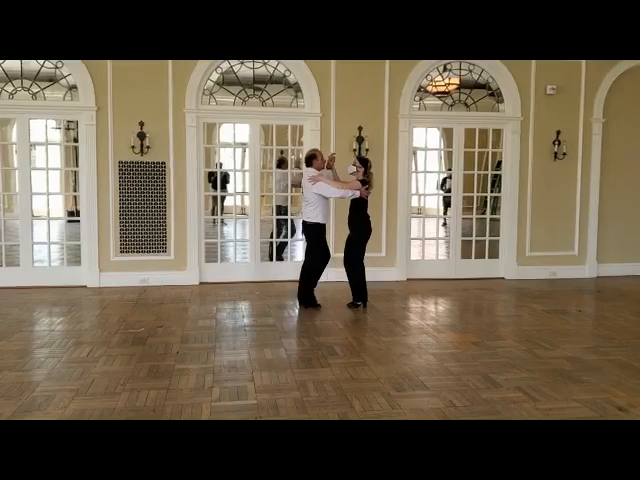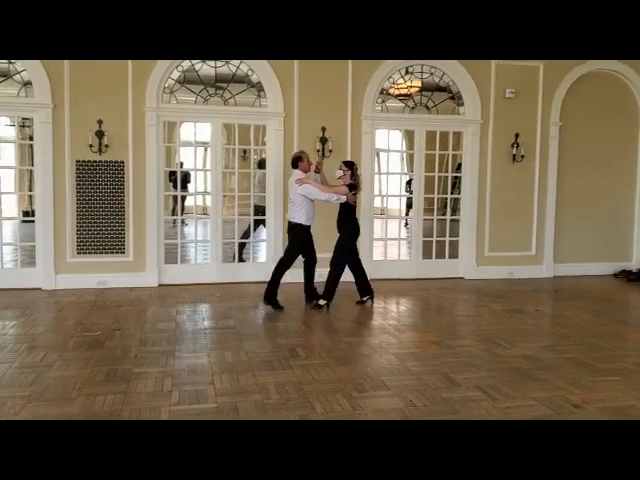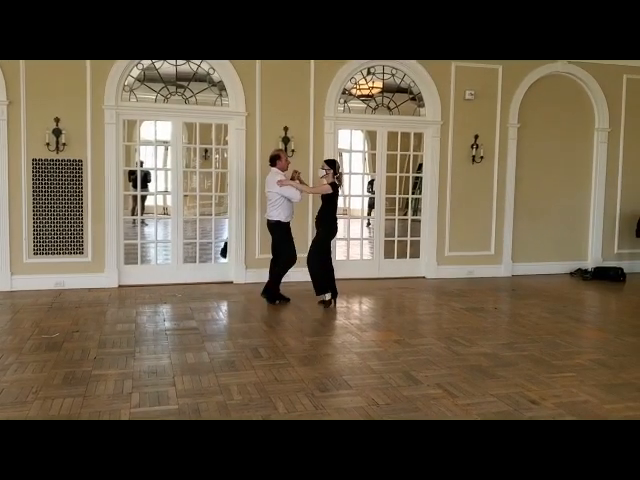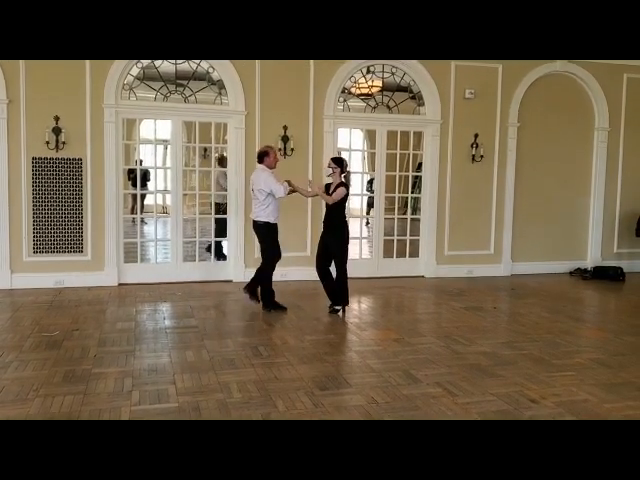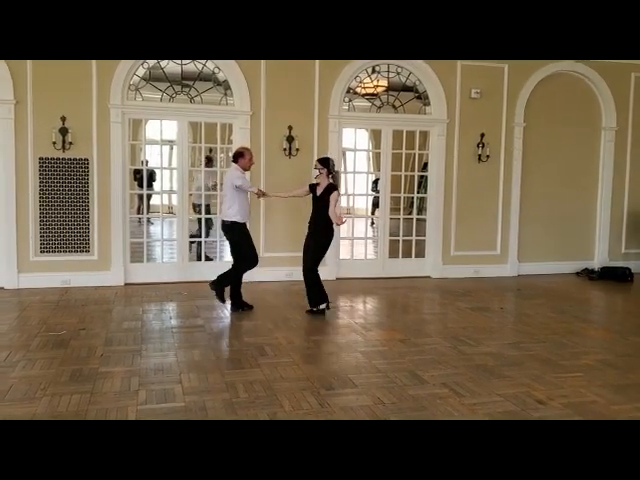
dt=0.7s
person 1, frame 1
left shoulder: (313, 177)
right shoulder: (313, 178)
left elbow: (330, 187)
right elbow: (336, 192)
left wrist: (330, 168)
right wrist: (358, 193)
left hip: (315, 224)
right hip: (313, 225)
left knee: (324, 257)
right knee: (312, 260)
left ankle: (306, 292)
right ankle: (304, 297)
person 1, frame 2
left shoulder: (300, 179)
right shoulder: (299, 180)
left elbow: (316, 190)
right elbow: (321, 195)
left wrist: (318, 173)
right wrist: (344, 198)
left hip: (302, 227)
right hip: (298, 227)
left knee: (311, 259)
right knee: (288, 260)
left ankle: (310, 293)
right ankle: (270, 296)
person 1, frame 3
left shoulder: (274, 177)
right shoulder: (278, 178)
left elbow: (287, 193)
right elbow: (296, 196)
left wrist: (292, 181)
right wrist: (294, 182)
left hip: (277, 222)
right hip: (279, 223)
left knee: (278, 257)
right knee: (290, 257)
left ankle: (273, 292)
right ankle: (270, 289)
person 1, frame 4
left shoulder: (259, 174)
right shoulder: (265, 175)
right elbow: (280, 191)
left wrist: (283, 189)
right wrist: (287, 184)
left hip: (262, 223)
right hip: (266, 224)
left knee: (273, 257)
right knee: (269, 261)
left ankle: (253, 286)
right ankle: (268, 302)
person 1, frame 5
left shoulder: (234, 174)
right shoulder: (235, 174)
right elbow: (240, 183)
left wrist: (249, 190)
right wrist: (255, 190)
left hip: (232, 224)
right hip: (234, 225)
left knee: (240, 262)
right knee: (251, 259)
left ankle: (236, 301)
right ankle: (219, 283)
person 2, frame 1
left shoulder: (362, 183)
right shoulder: (356, 183)
left elbow: (342, 187)
right elbow: (340, 183)
left wrist: (322, 179)
right wrist: (332, 167)
left hip: (361, 228)
right hip: (357, 228)
left knee: (355, 262)
right knee: (350, 262)
left ankle: (360, 299)
right ankle: (358, 297)
person 2, frame 2
left shoulder: (350, 187)
right shoulder: (347, 187)
left elbow: (328, 190)
right elbow: (328, 188)
left wrist: (309, 181)
left hip: (349, 230)
right hip: (348, 230)
left knee: (336, 263)
right knee: (354, 263)
left ankle: (326, 299)
right ankle: (367, 294)
person 2, frame 3
left shoulder: (332, 186)
right shoulder: (327, 186)
left elbow: (310, 191)
right elbow: (310, 189)
left wrist: (291, 183)
right wrist: (299, 180)
left hip: (327, 227)
right hip: (325, 227)
left knee: (313, 259)
right knee: (324, 260)
left ankle: (325, 292)
right ankle: (330, 294)
person 2, frame 4
left shoulder: (343, 187)
right shoulder: (328, 186)
left elbow: (330, 200)
right elbow: (308, 194)
left wrist: (320, 192)
right wrist: (293, 186)
left hip: (339, 231)
right hip: (327, 229)
left knee: (340, 267)
right knee: (321, 265)
left ankle: (340, 303)
right ankle: (334, 296)
person 2, frame 5
left shoulder: (333, 190)
right shoulder: (313, 187)
left elbow: (332, 211)
right elbow: (290, 194)
left wrist: (337, 220)
right wrist: (269, 194)
left hip: (324, 232)
right hip: (312, 231)
left knee: (310, 267)
right knee: (307, 268)
left ankle: (322, 301)
right ankle: (316, 303)
